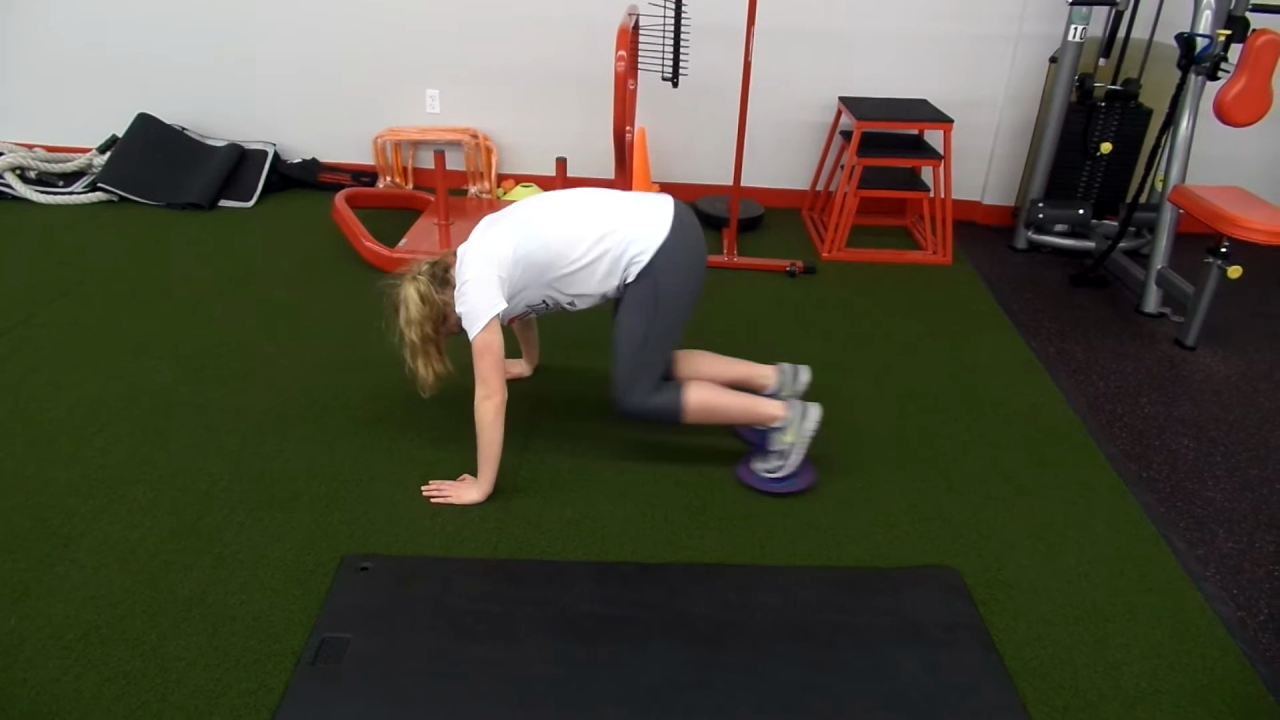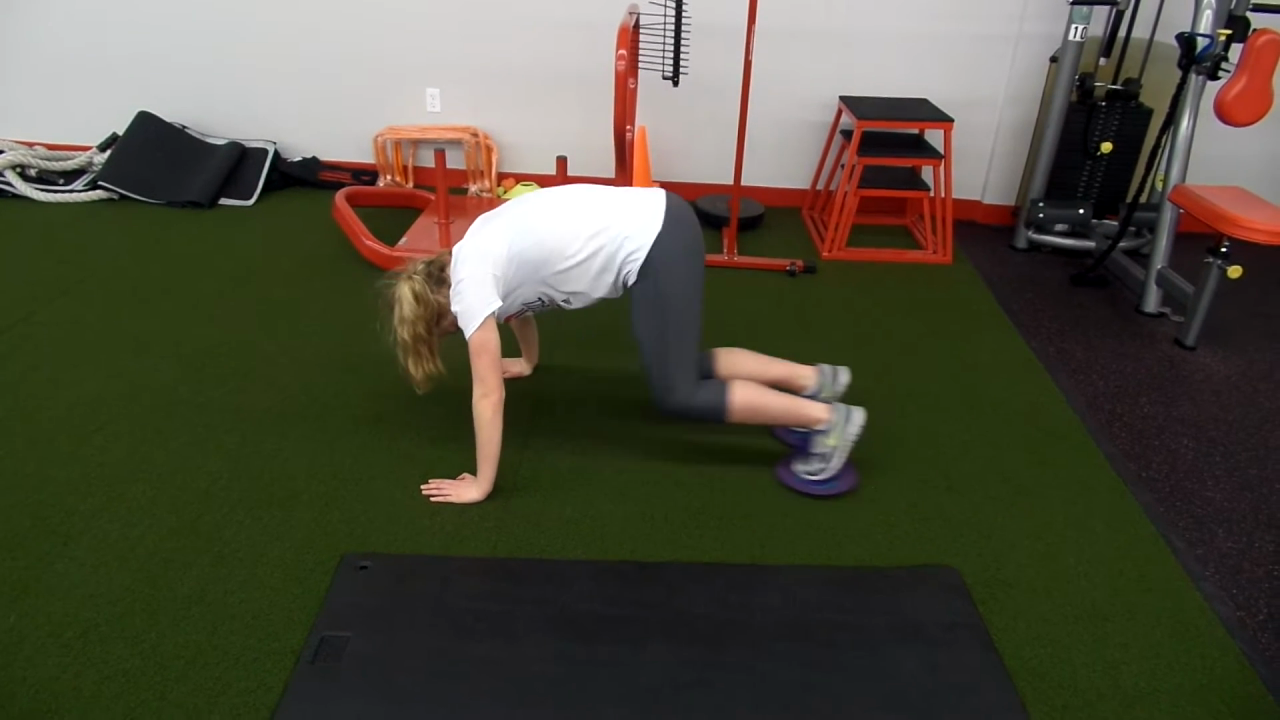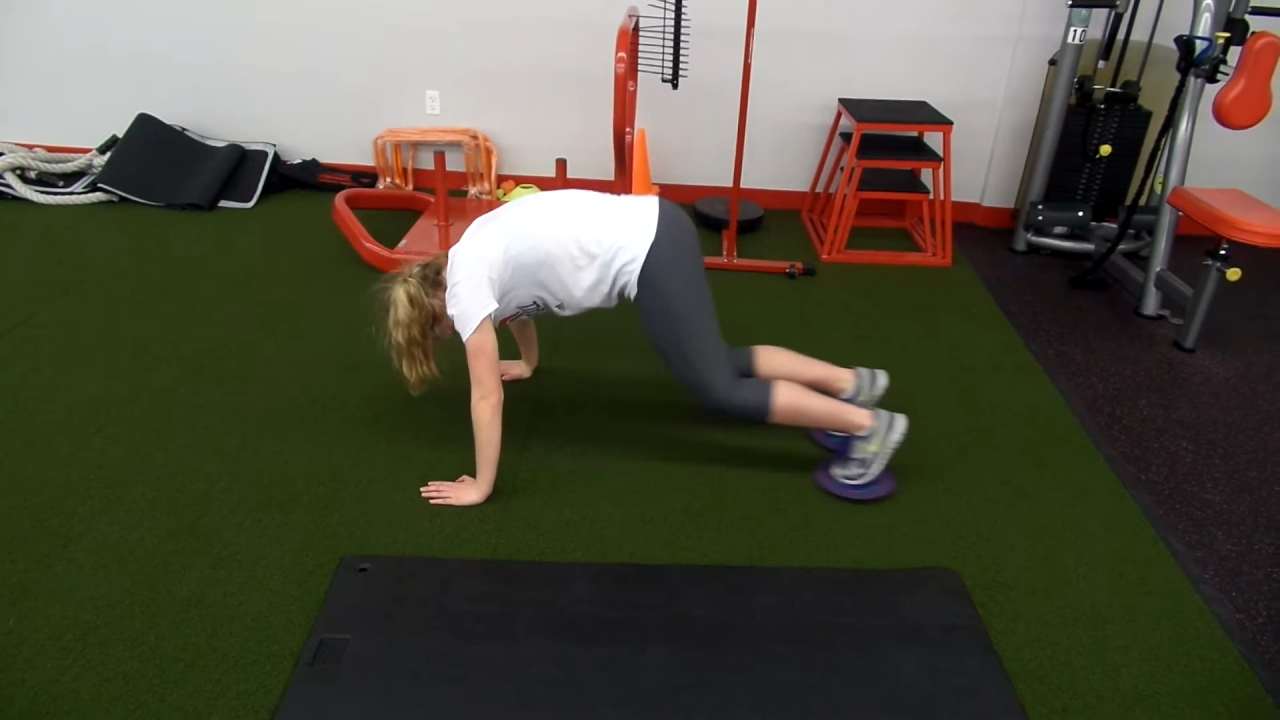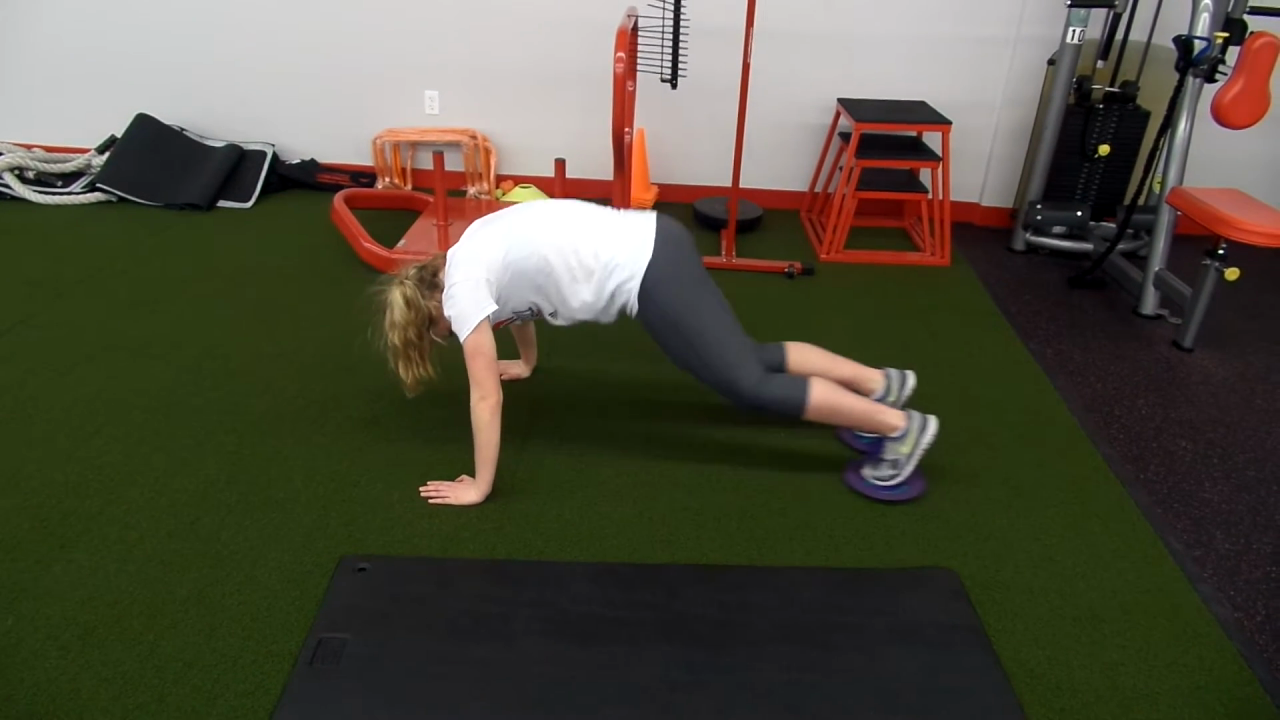
dt=0.1s
person 1, frame 1
left shoulder: (473, 286)
right shoulder: (480, 252)
left elbow: (491, 396)
left wrist: (480, 486)
right wrist: (527, 361)
left hip: (658, 253)
right hip: (664, 227)
left knee: (636, 398)
right knee: (645, 367)
left ankle: (781, 415)
right ankle: (771, 378)
person 1, frame 2
left shoulder: (468, 286)
right shoulder: (473, 252)
left elbow: (489, 393)
left wrist: (482, 485)
right wrist: (529, 360)
left hip: (650, 243)
right hip: (657, 217)
left knee: (679, 396)
right knee: (685, 366)
left ankle: (829, 418)
right ankle: (815, 379)
person 1, frame 3
left shoulder: (463, 289)
right shoulder: (472, 254)
left elbow: (487, 396)
left wrist: (480, 488)
right wrist: (528, 362)
left hip: (649, 256)
right hip: (653, 222)
left knee: (715, 391)
right knee: (720, 366)
left ankle: (867, 424)
right ankle: (850, 383)
person 1, frame 4
left shoulder: (461, 291)
right shoulder: (471, 249)
left elbow: (487, 398)
left wrist: (480, 488)
right wrist: (527, 361)
left hip: (643, 275)
right hip: (652, 243)
left knee: (747, 382)
right knee: (750, 357)
left ankle: (899, 424)
right ankle: (881, 382)
